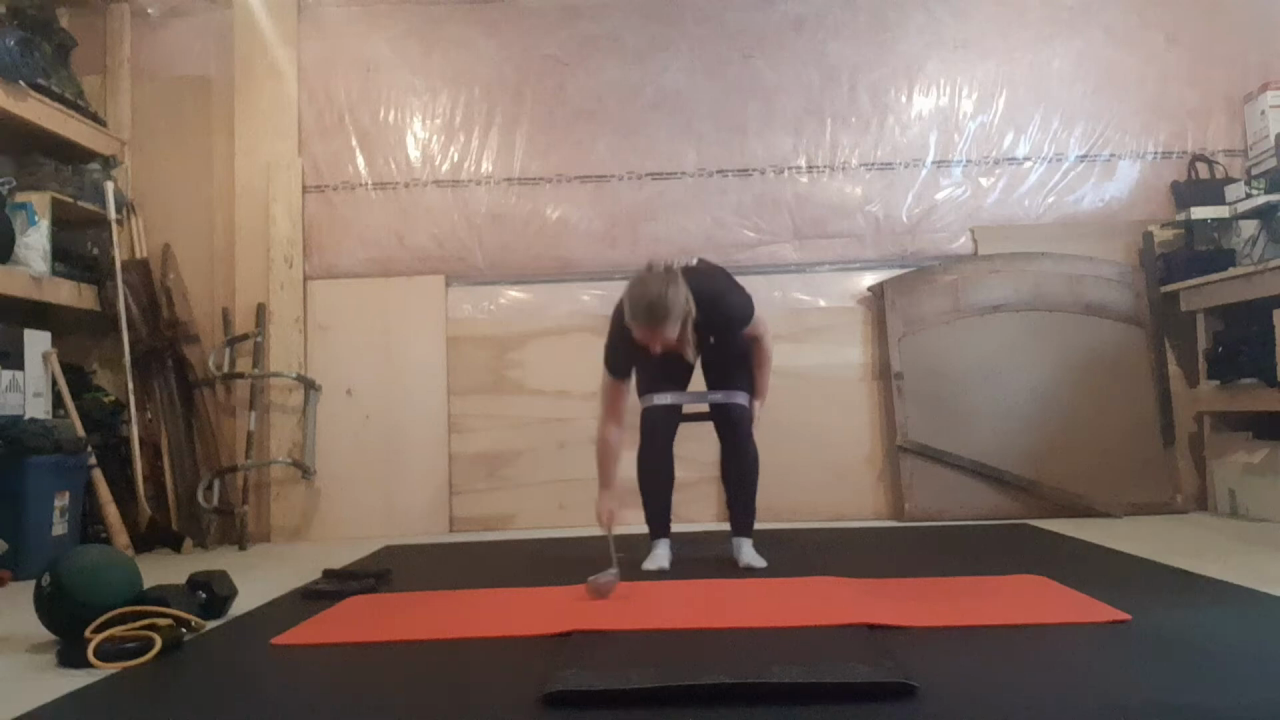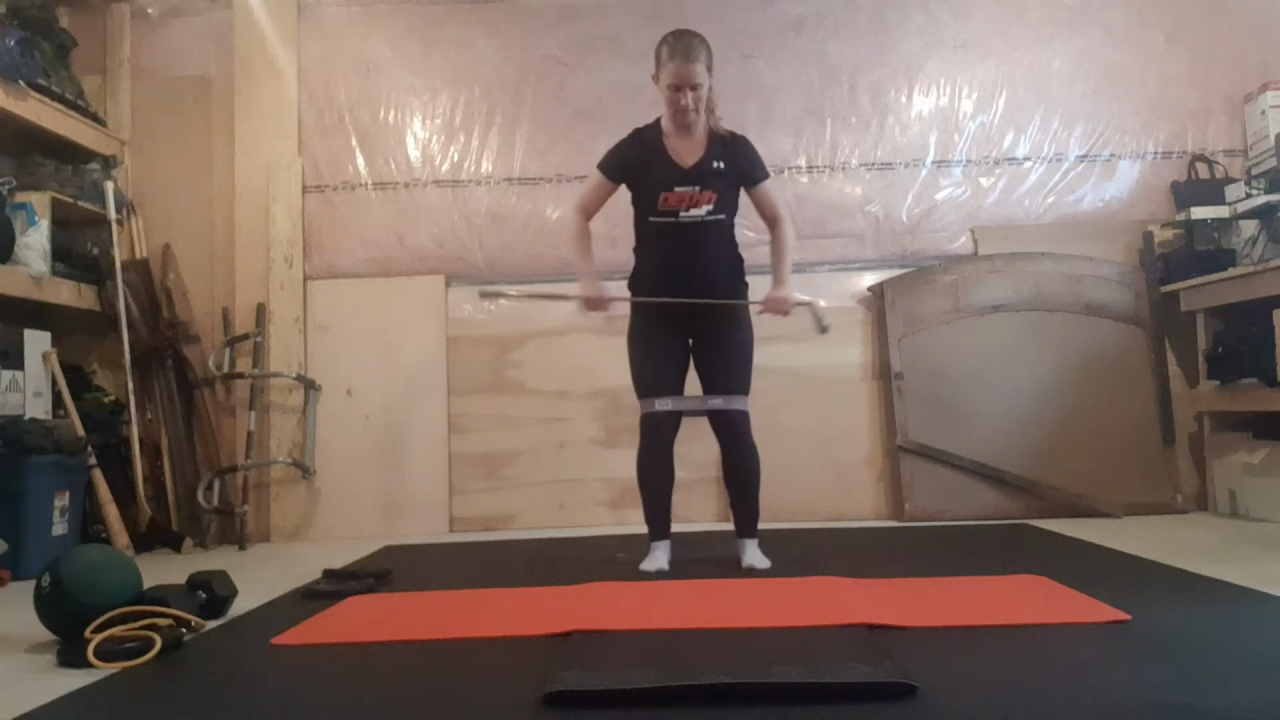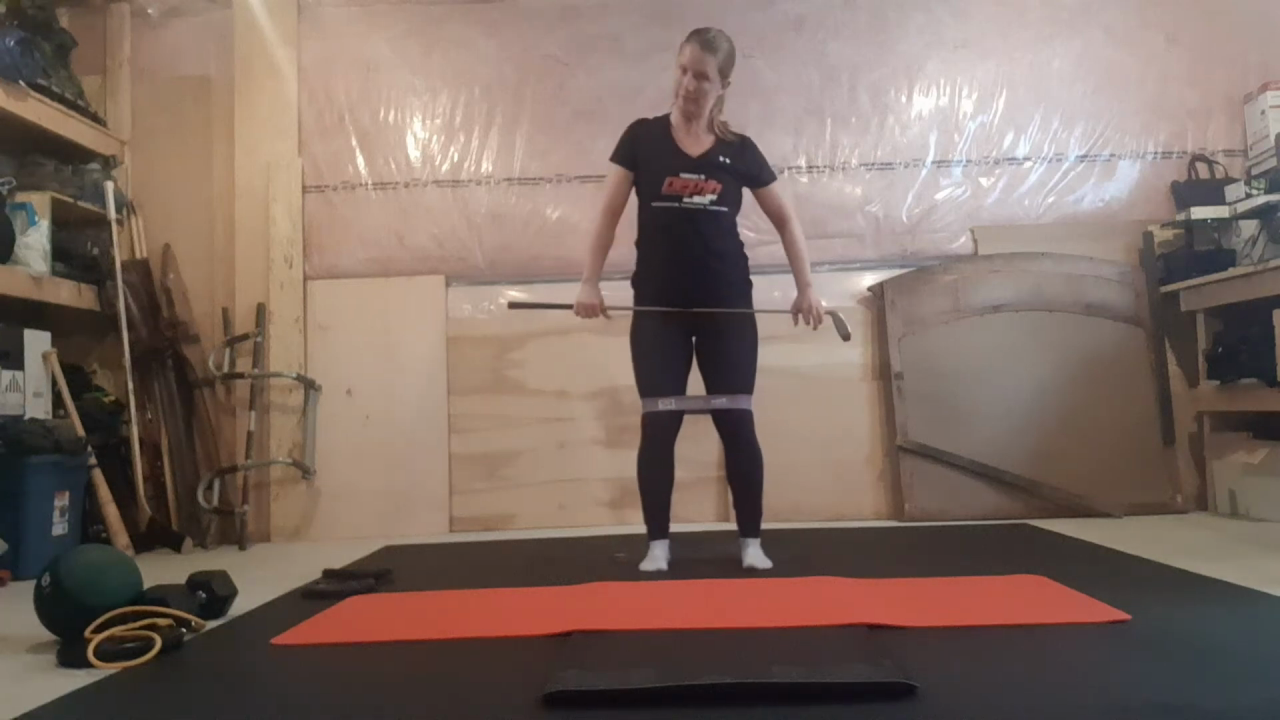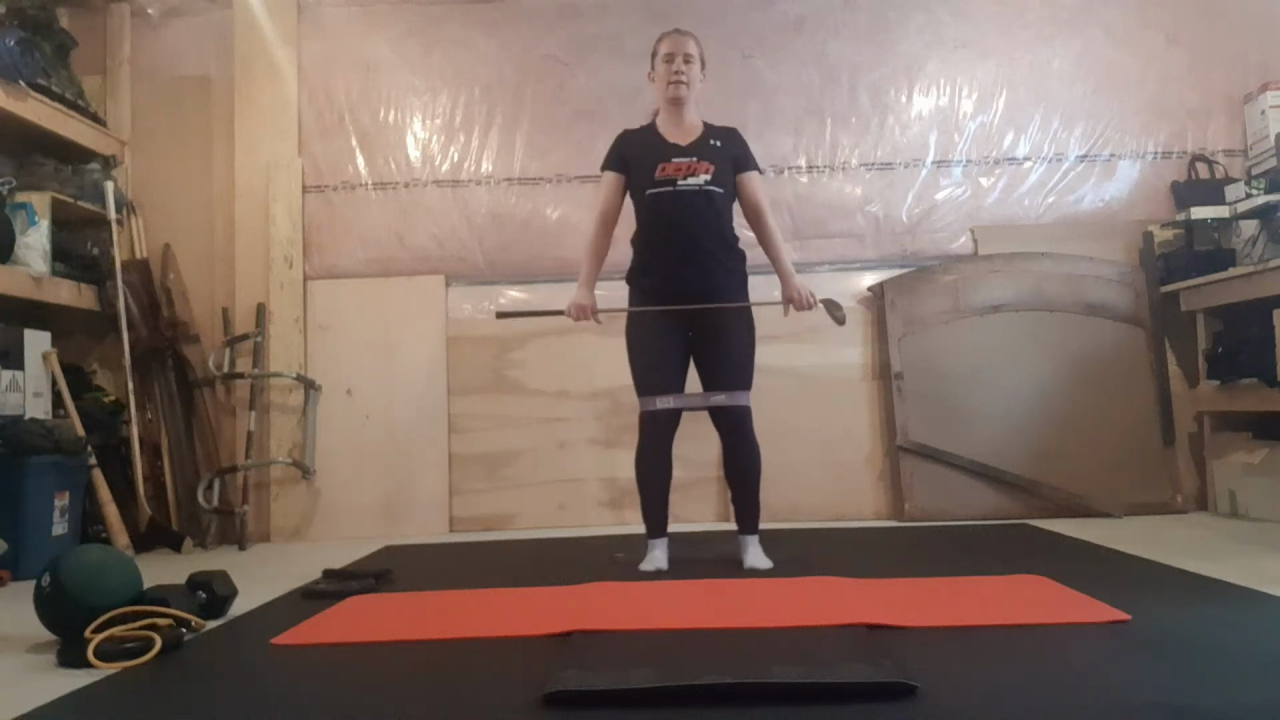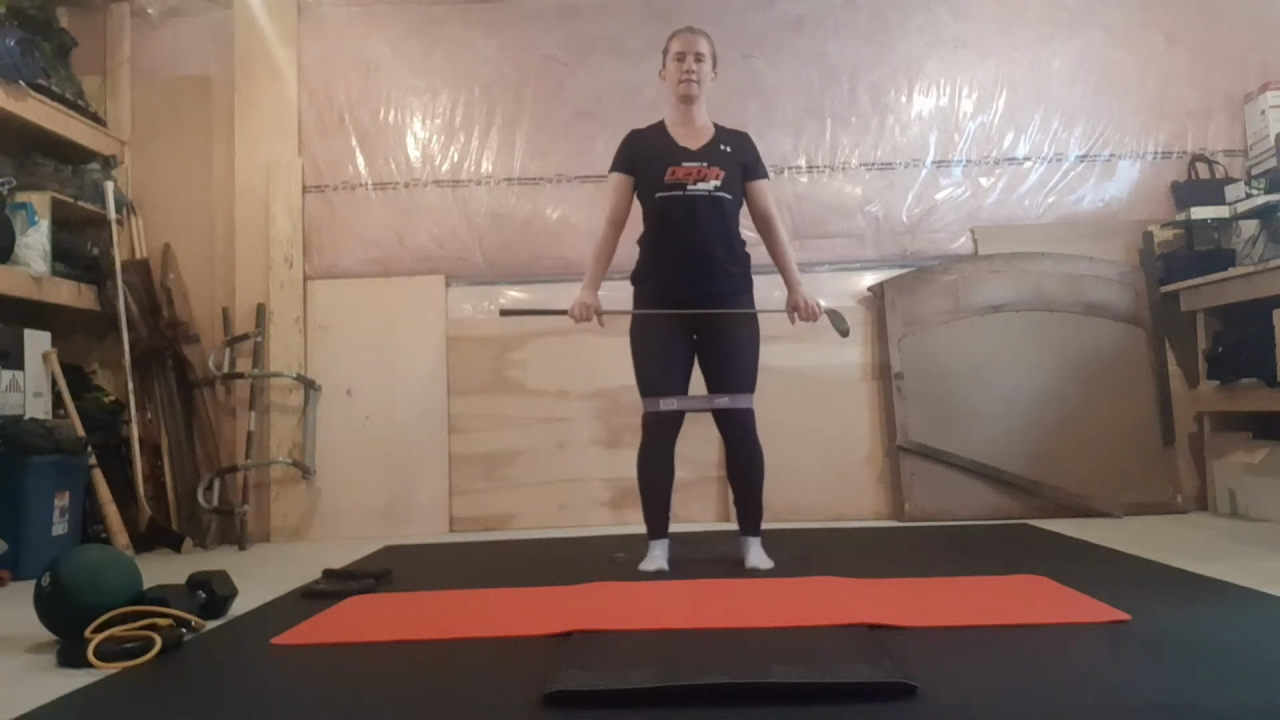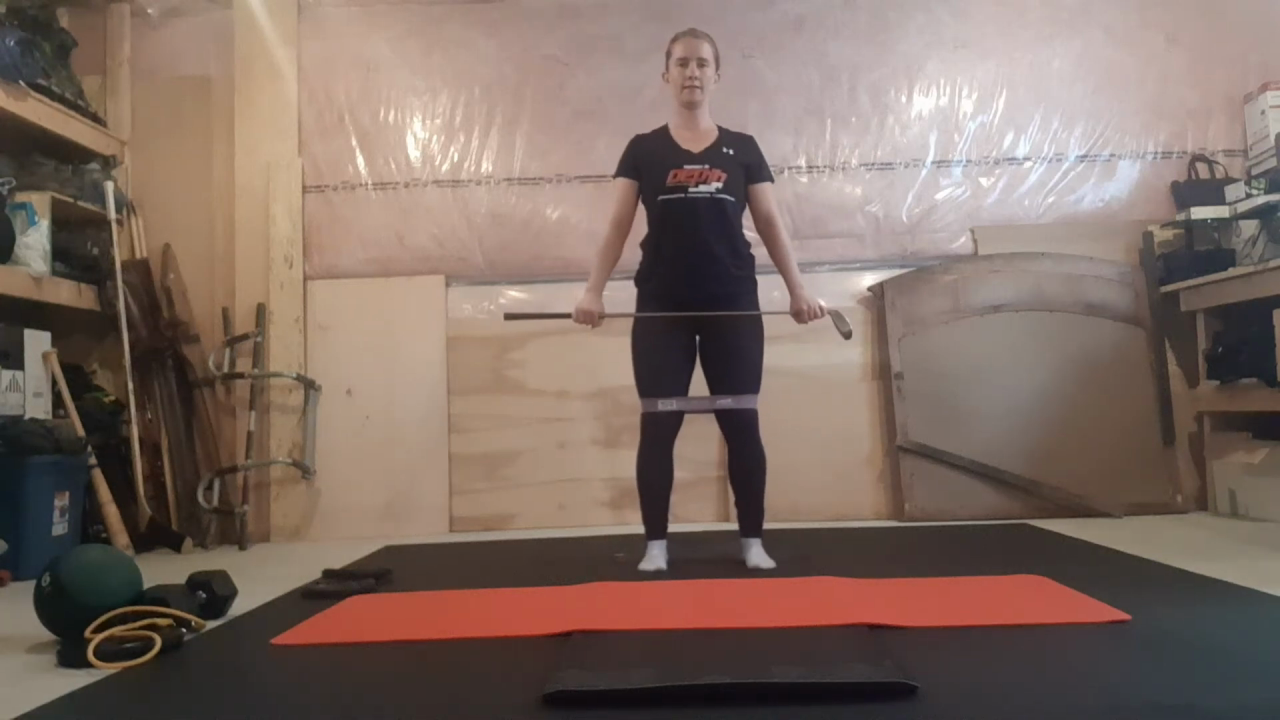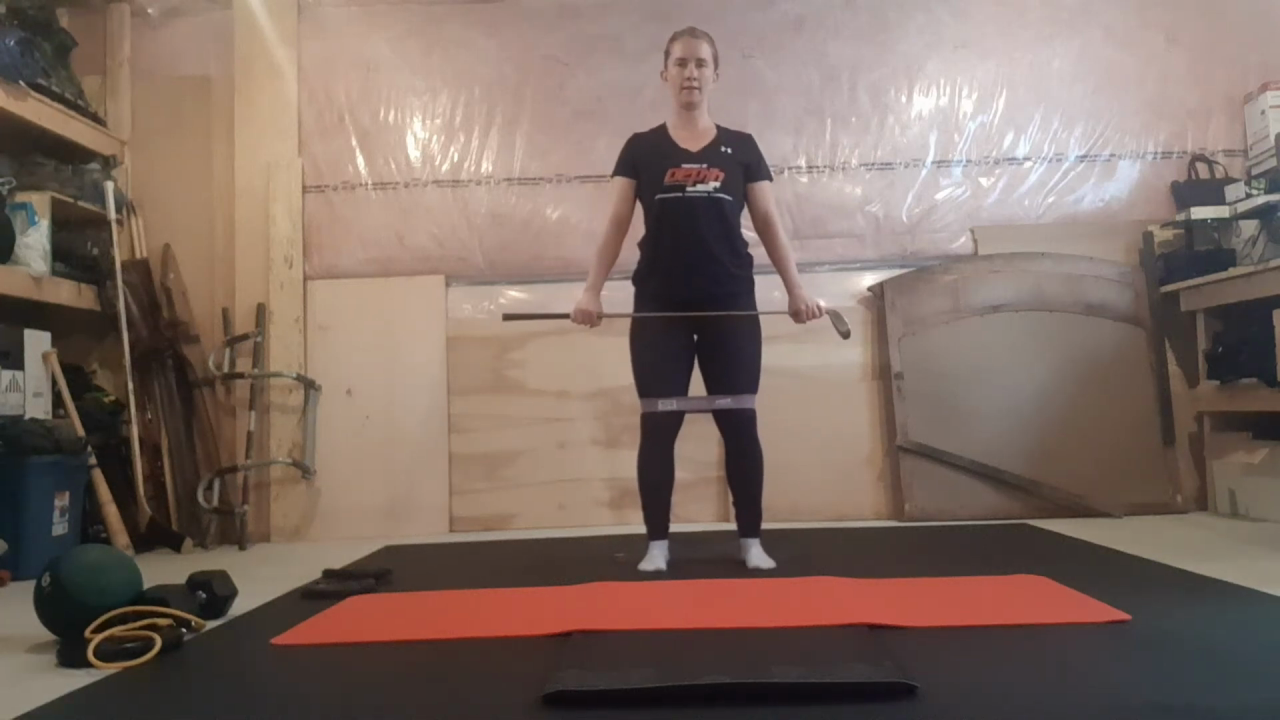
dt=0.7s
person 1, frame 1
left shoulder: (720, 301)
right shoulder: (625, 329)
left elbow: (760, 337)
right elbow: (611, 421)
left wrist: (759, 398)
right wrist: (606, 492)
left hip: (723, 342)
left knee: (736, 426)
right knee: (655, 429)
left ankle: (743, 540)
right ankle: (659, 542)
person 1, frame 2
left shoulder: (735, 150)
right shoulder: (635, 149)
left elbow: (778, 221)
right elbow: (581, 214)
left wrist: (781, 283)
right wrist: (588, 279)
left hip: (723, 310)
right hip: (655, 313)
left knee: (733, 423)
right knee: (657, 426)
left ankle: (749, 541)
right ankle: (659, 543)
person 1, frame 3
left shoulder: (740, 149)
right shoulder: (642, 137)
left elbow: (785, 219)
right elbow: (609, 212)
left wrist: (805, 288)
right wrist: (590, 281)
left hip: (727, 305)
right hip: (657, 306)
left knee: (736, 423)
right knee: (658, 425)
left ankle: (751, 541)
right ankle: (657, 544)
person 1, frame 4
left shoulder: (728, 141)
right shoulder: (630, 145)
left elbow: (758, 213)
right elbow: (605, 220)
left wrist: (789, 278)
right wrist: (585, 286)
left hip: (724, 300)
right hip: (654, 303)
left knee: (735, 418)
right knee: (656, 422)
left ankle: (750, 539)
right ankle: (657, 543)
person 1, frame 5
left shoulder: (739, 145)
right shoulder: (639, 144)
left elbow: (768, 220)
right elbow: (614, 221)
left wrist: (796, 287)
right wrist: (590, 288)
left hip: (729, 303)
right hip: (659, 305)
left knee: (738, 421)
right knee: (660, 424)
left ankle: (752, 540)
right ankle: (658, 544)
person 1, frame 6
left shoulder: (742, 148)
right shoulder: (643, 149)
left elbow: (770, 224)
right elbow: (618, 225)
left wrist: (798, 290)
right wrist: (593, 290)
left hip: (732, 307)
right hip: (661, 308)
left knee: (741, 424)
right knee: (657, 426)
left ankle: (752, 540)
right ankle: (655, 544)
person 1, frame 7
left shoulder: (741, 147)
right shoulder: (641, 148)
left elbow: (768, 223)
right elbow: (617, 224)
left wrist: (796, 290)
right wrist: (591, 290)
left hip: (730, 307)
right hip: (659, 308)
left knee: (739, 424)
right knee: (658, 427)
left ankle: (751, 541)
right ankle: (657, 544)
